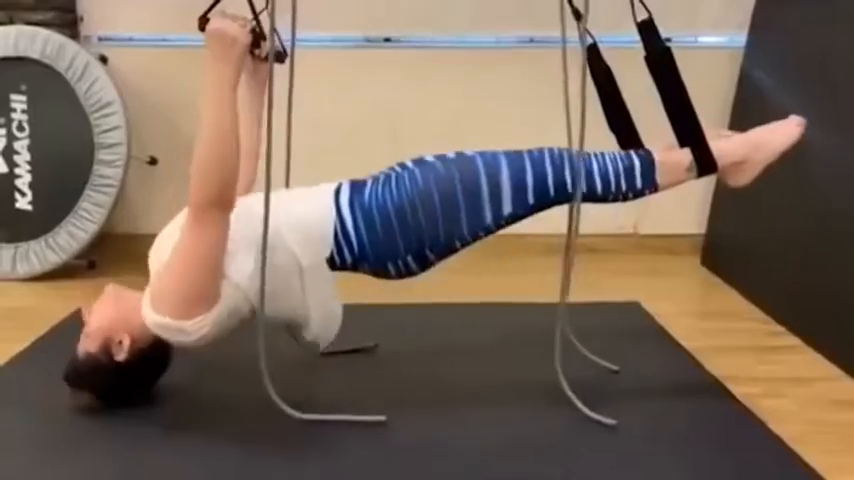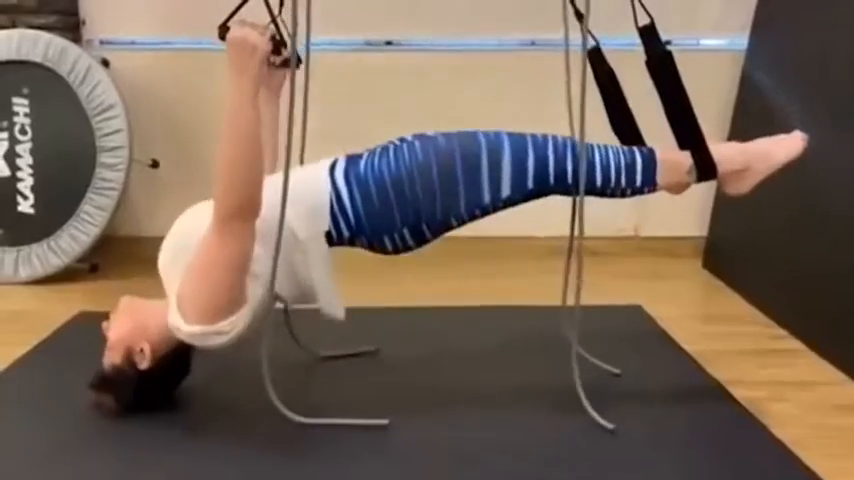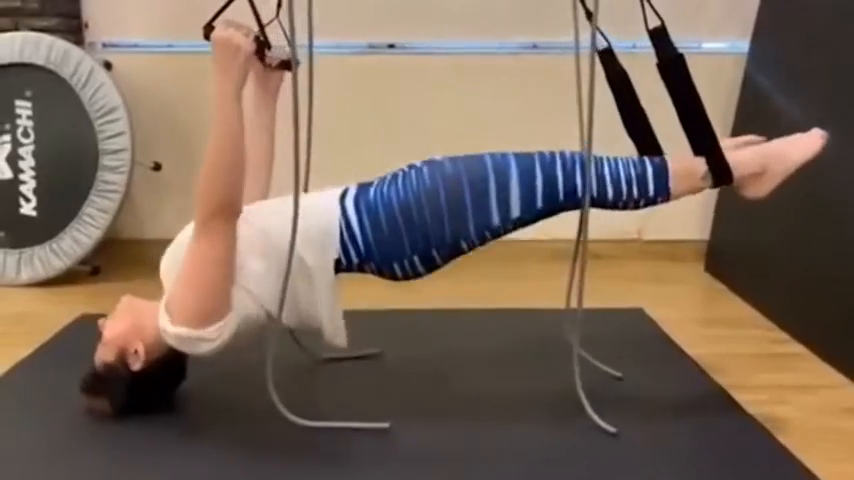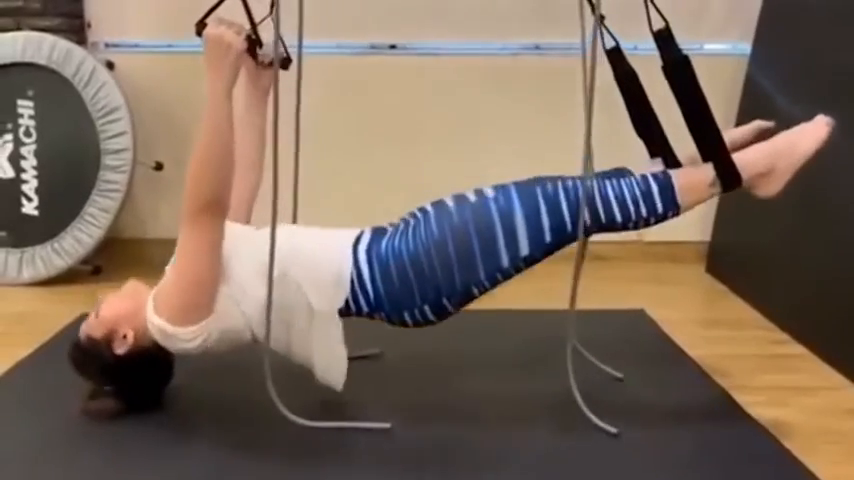
dt=0.3s
person 1, frame 1
left shoulder: (164, 272)
right shoulder: (172, 312)
left elbow: (234, 193)
right elbow: (211, 202)
left wrist: (254, 82)
right wrist: (221, 71)
left hip: (364, 215)
right hip: (373, 225)
left knee: (549, 173)
right knee: (549, 172)
left ankle: (696, 156)
right ankle: (714, 158)
person 1, frame 2
left shoulder: (181, 273)
right shoulder: (198, 316)
left elbow: (256, 192)
right elbow: (238, 211)
left wrist: (269, 91)
right wrist: (243, 78)
left hip: (362, 189)
right hip: (373, 198)
left knee: (546, 163)
right knee: (550, 163)
left ankle: (693, 160)
right ankle: (712, 164)
person 1, frame 3
left shoulder: (180, 294)
right shoulder: (187, 320)
left elbow: (250, 202)
right elbow: (219, 211)
left wrist: (263, 92)
right wrist: (227, 79)
left hip: (366, 220)
right hip: (379, 226)
left knee: (558, 179)
right knee: (560, 178)
left ankle: (706, 163)
right ankle: (731, 169)
person 1, frame 4
left shoulder: (187, 289)
right shoulder: (176, 316)
left elbow: (239, 187)
right elbow: (204, 203)
left wrist: (258, 89)
right wrist: (219, 76)
left hip: (388, 263)
right hip: (390, 279)
left knee: (561, 200)
right knee: (568, 206)
left ankle: (702, 161)
right ankle: (746, 168)
